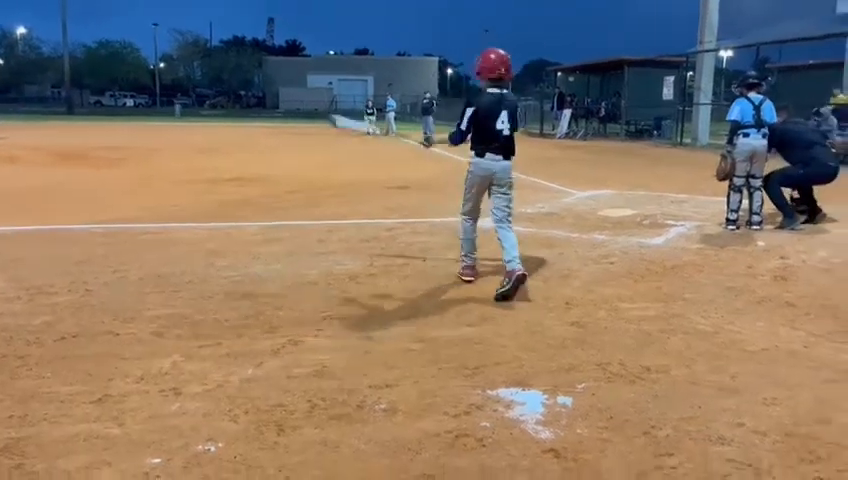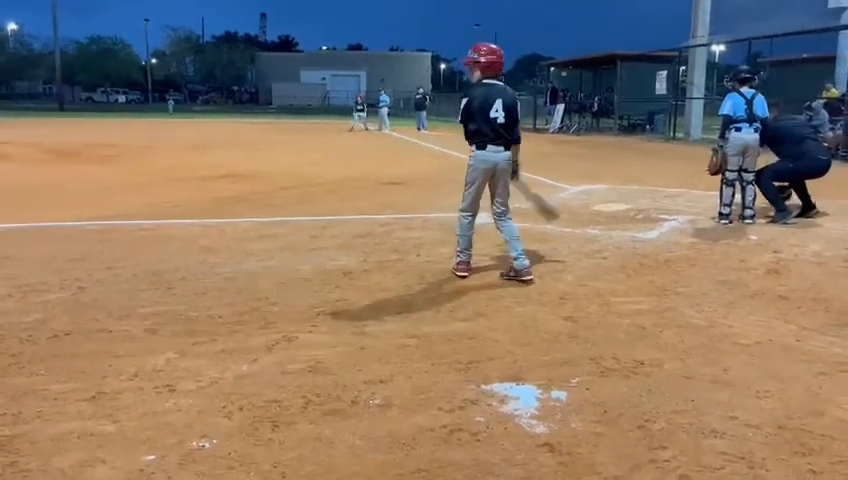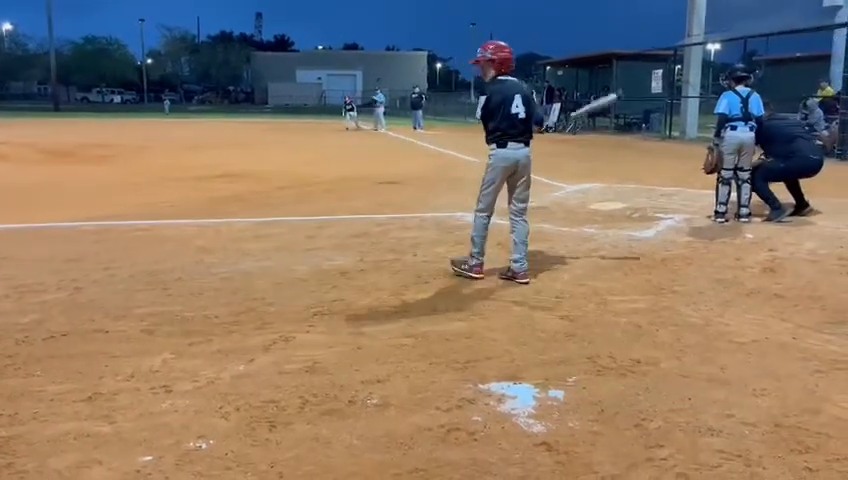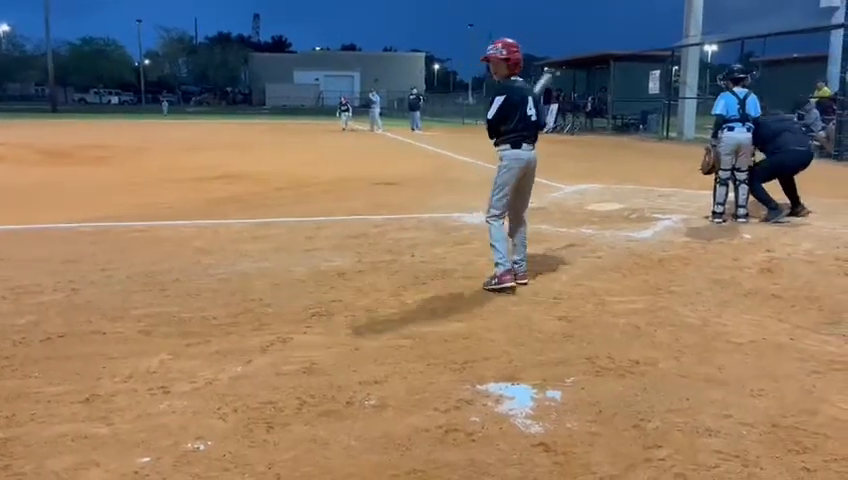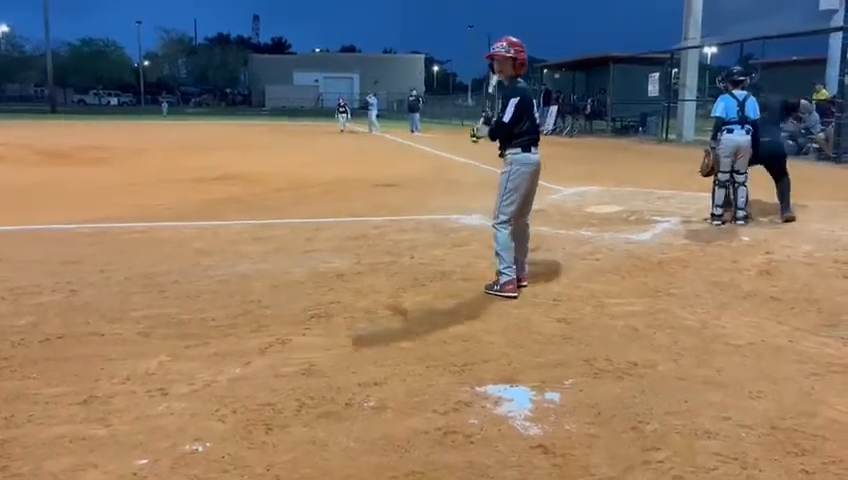
dt=0.3s
person 1, frame 1
left shoulder: (477, 102)
right shoulder: (513, 101)
left elbow: (459, 136)
left hip: (481, 162)
right hip: (505, 164)
left knee: (469, 215)
right knee: (503, 219)
left ankle: (468, 266)
right ankle: (514, 268)
person 1, frame 2
left shoulder: (471, 94)
right shoulder: (510, 95)
left elbow: (467, 129)
right elbow: (516, 132)
right wrist: (516, 162)
left hip: (481, 155)
right hip: (505, 156)
left knee: (468, 210)
right knee: (502, 212)
left ankle: (463, 261)
right ankle: (521, 265)
person 1, frame 3
left shoulder: (489, 90)
right shoulder: (523, 88)
left elbow: (486, 123)
right elbow: (537, 120)
left hip: (501, 153)
right hip: (524, 152)
left knee: (483, 210)
right knee: (518, 212)
left ankle: (475, 263)
right ankle: (519, 268)
person 1, frame 4
left shoulder: (503, 89)
right shoulder: (528, 89)
left elbow: (491, 128)
right elbow: (540, 123)
left hip: (511, 155)
right hip: (530, 154)
left knee: (495, 214)
right knee: (518, 214)
left ankle: (503, 273)
right ankle: (519, 269)
person 1, frame 5
left shoulder: (513, 90)
right shoulder: (522, 89)
left elbow: (501, 130)
left wrist: (485, 131)
right wrist: (492, 125)
left hip: (518, 159)
right hip: (531, 156)
left knee: (502, 220)
right knee: (519, 219)
left ankle: (506, 281)
right ankle: (519, 273)
person 2, frame 1
left shoulder: (740, 102)
right shoulder: (767, 103)
left elbow: (734, 125)
left wrist: (729, 144)
right wrist: (768, 148)
left hip: (743, 141)
right hip: (761, 142)
left knee: (737, 181)
right knee: (757, 182)
left ankle: (732, 219)
right ankle: (755, 220)
person 2, frame 2
left shoulder: (732, 96)
right shoulder: (759, 97)
left elbow: (726, 120)
right elbow: (764, 121)
left wrist: (721, 139)
right wrist: (760, 142)
left hip: (735, 136)
right hip: (753, 136)
left knee: (729, 175)
right knee: (749, 176)
left ankle: (725, 213)
right ankle: (748, 213)
person 2, frame 3
left shoulder: (727, 95)
right shoulder: (754, 96)
left elbow: (722, 118)
right elbow: (759, 120)
left wrist: (716, 138)
right wrist: (756, 141)
left hip: (731, 134)
right hip: (749, 135)
left knee: (725, 173)
right knee: (745, 174)
left ankle: (721, 211)
right ankle: (744, 212)
person 2, frame 4
left shoulder: (725, 96)
right shoulder: (752, 97)
left elbow: (719, 119)
right elbow: (756, 121)
left wrist: (713, 138)
right wrist: (754, 142)
left hip: (728, 135)
right hip: (746, 136)
left knee: (723, 174)
right knee: (742, 175)
left ankle: (718, 212)
right ankle: (741, 212)
person 2, frame 5
left shoulder: (724, 98)
right shoulder: (751, 99)
left elbow: (718, 122)
right elbow: (755, 123)
left wrist: (713, 141)
right wrist: (753, 142)
left hip: (727, 137)
right hip: (745, 138)
left knee: (722, 176)
right knee: (741, 177)
left ankle: (717, 214)
right ankle: (741, 215)
